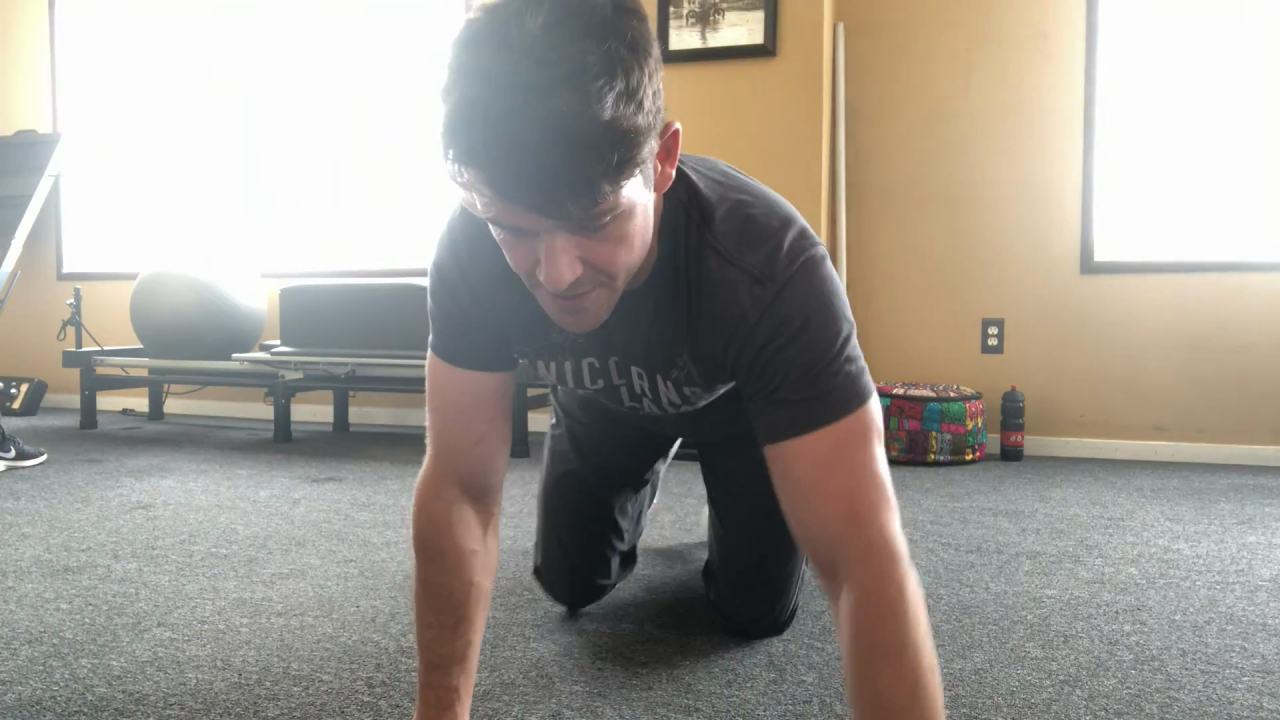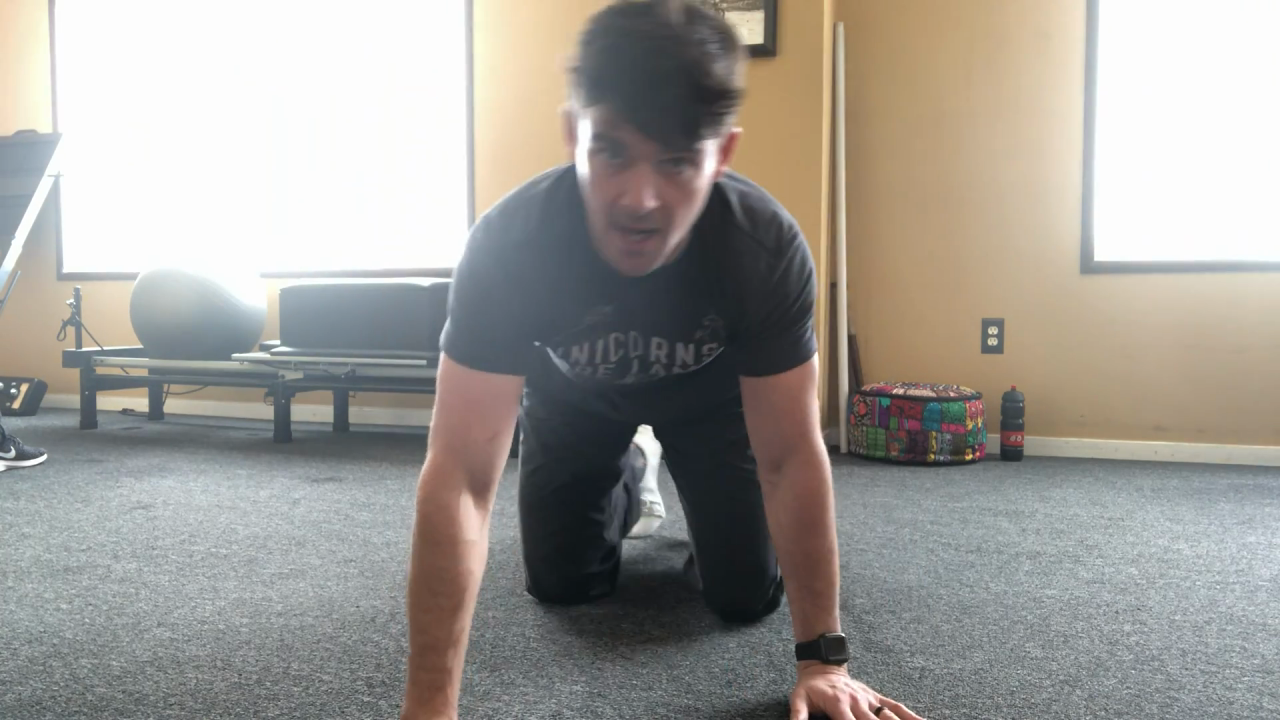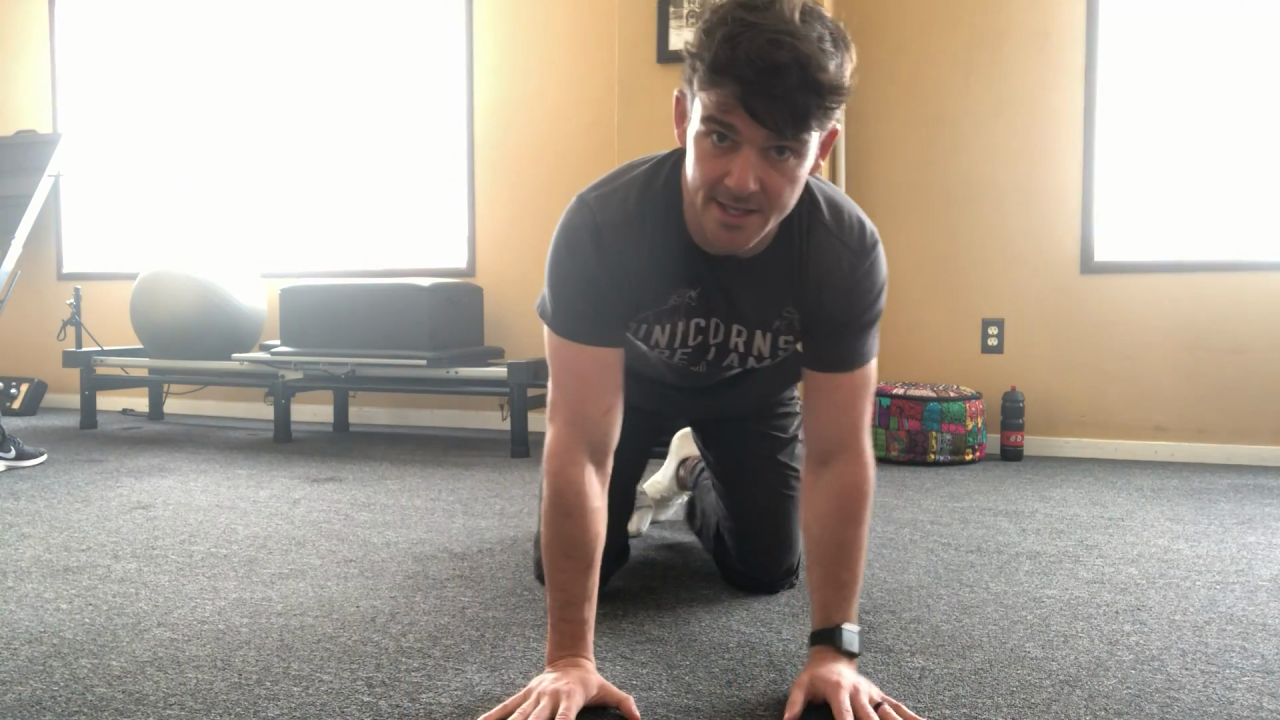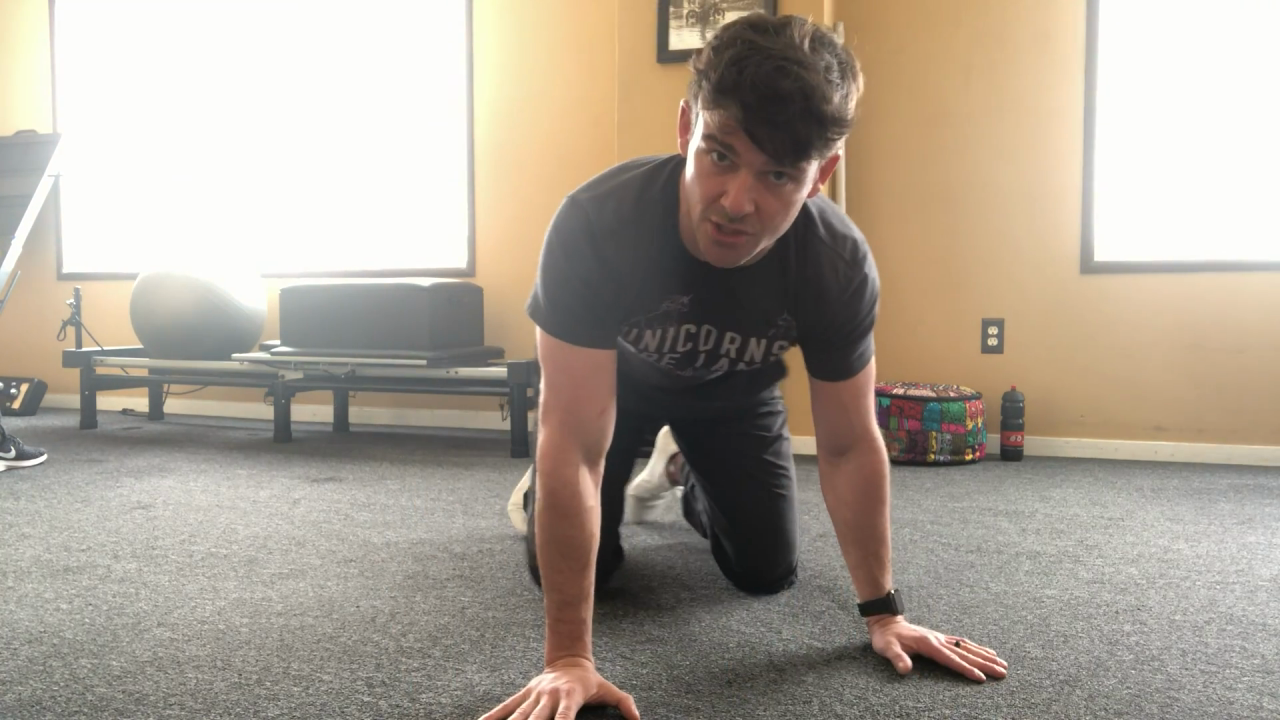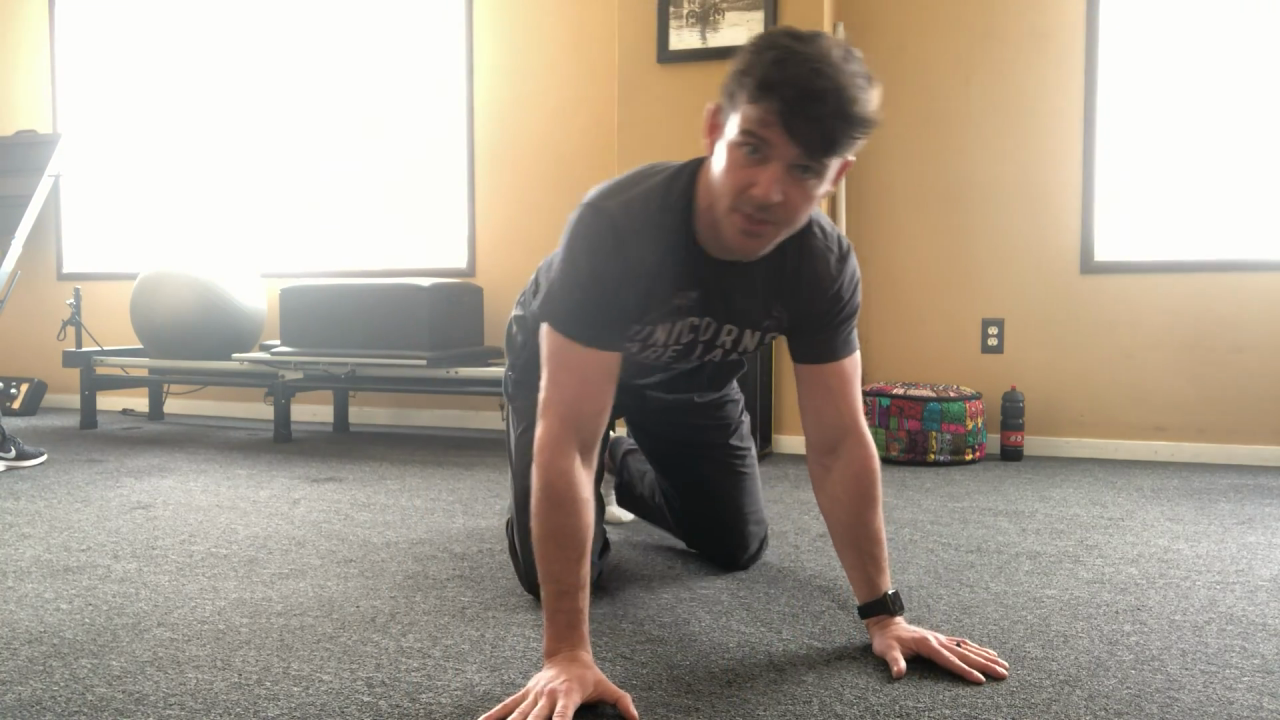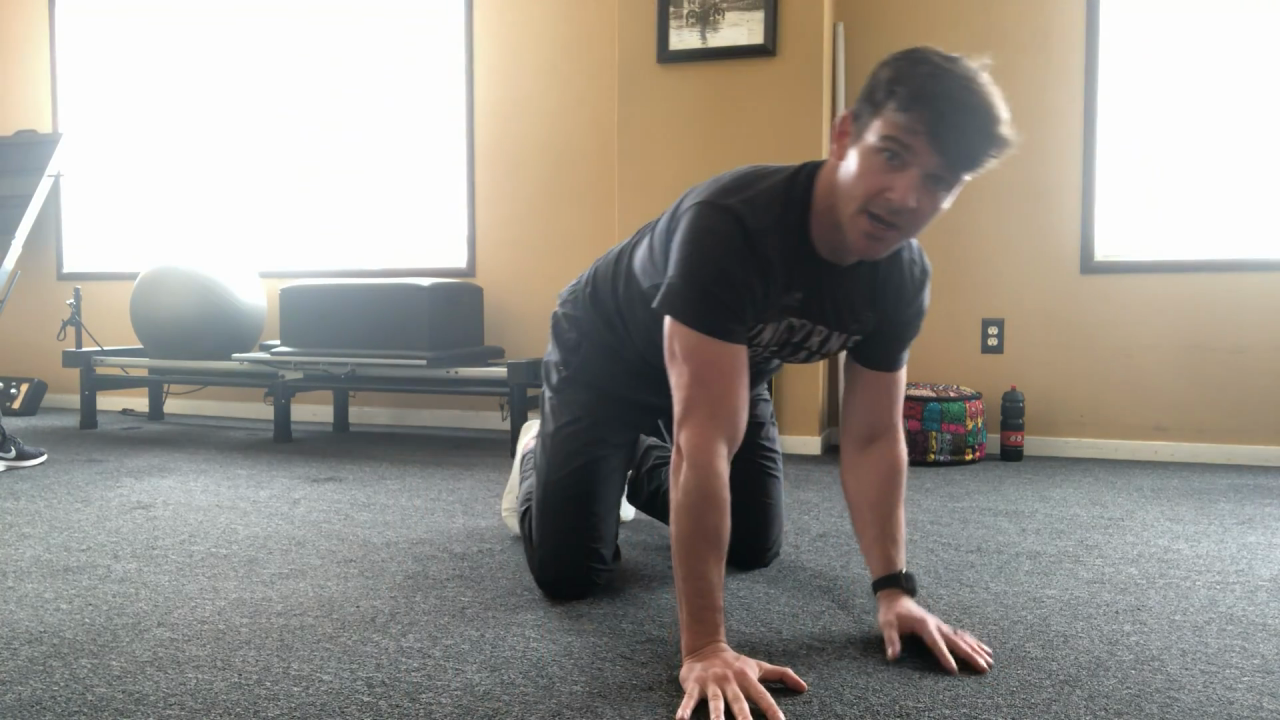
dt=0.5s
person 1, frame 1
left shoulder: (771, 266)
right shoulder: (471, 253)
left elbow: (863, 562)
right elbow: (460, 489)
left hip: (744, 400)
right hip: (605, 401)
left knee: (756, 613)
right knee: (573, 583)
left ankle: (731, 499)
right ankle: (643, 477)
person 1, frame 2
left shoulder: (766, 246)
right shoulder: (508, 244)
left elbow: (792, 457)
right elbow: (459, 478)
left wrist: (822, 657)
left hip: (710, 390)
right hip: (572, 392)
left knee: (748, 594)
right knee: (562, 584)
left ankle: (703, 490)
right ankle: (628, 474)
person 1, frame 3
left shoulder: (846, 249)
right shoulder: (602, 223)
left elbow: (837, 455)
right elbow: (580, 447)
left wrist: (833, 647)
right wrist: (569, 659)
left hip: (752, 386)
right hip: (630, 375)
left knee: (766, 572)
right knee: (575, 567)
left ankle: (693, 478)
right ankle: (641, 489)
person 1, frame 4
left shoulder: (838, 262)
right shoulder: (596, 224)
left elbow: (849, 447)
right elbow: (575, 447)
left wrist: (882, 611)
right wrist: (569, 658)
left hip: (734, 387)
right hip: (611, 372)
left knee: (767, 572)
right knee: (568, 570)
left ankle: (686, 472)
right ankle: (544, 484)
person 1, frame 5
left shoulder: (824, 264)
right shoulder: (615, 225)
left elbow: (839, 445)
right elbow: (566, 444)
left wrist: (881, 612)
right wrist: (568, 653)
left hip: (689, 377)
right hip: (561, 361)
left knee: (737, 547)
right knee: (548, 574)
left ankle: (627, 471)
person 1, frame 6
left shoulder: (904, 277)
right shoulder: (731, 224)
left elbow: (872, 440)
right elbow: (706, 441)
left wrist: (893, 587)
right wrist: (704, 648)
left hip: (730, 371)
right hip: (604, 357)
left knee: (756, 549)
right knee: (570, 573)
left ankle: (641, 471)
right ankle: (536, 460)
